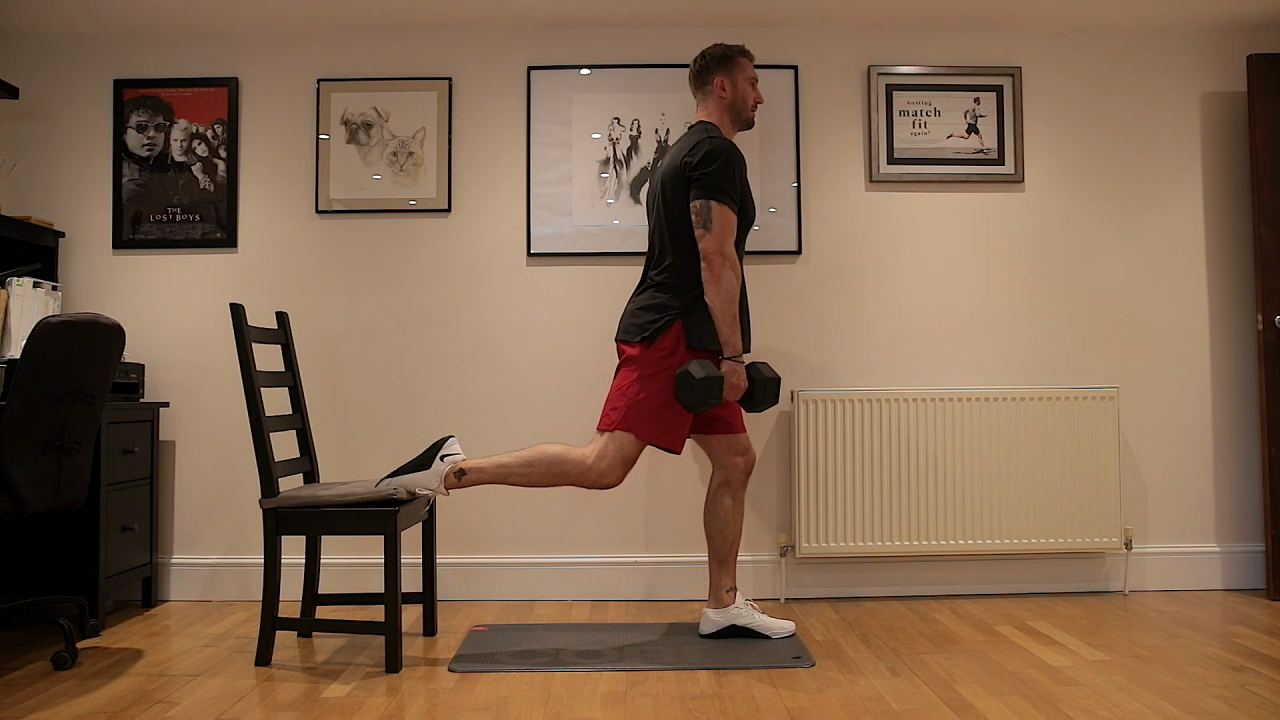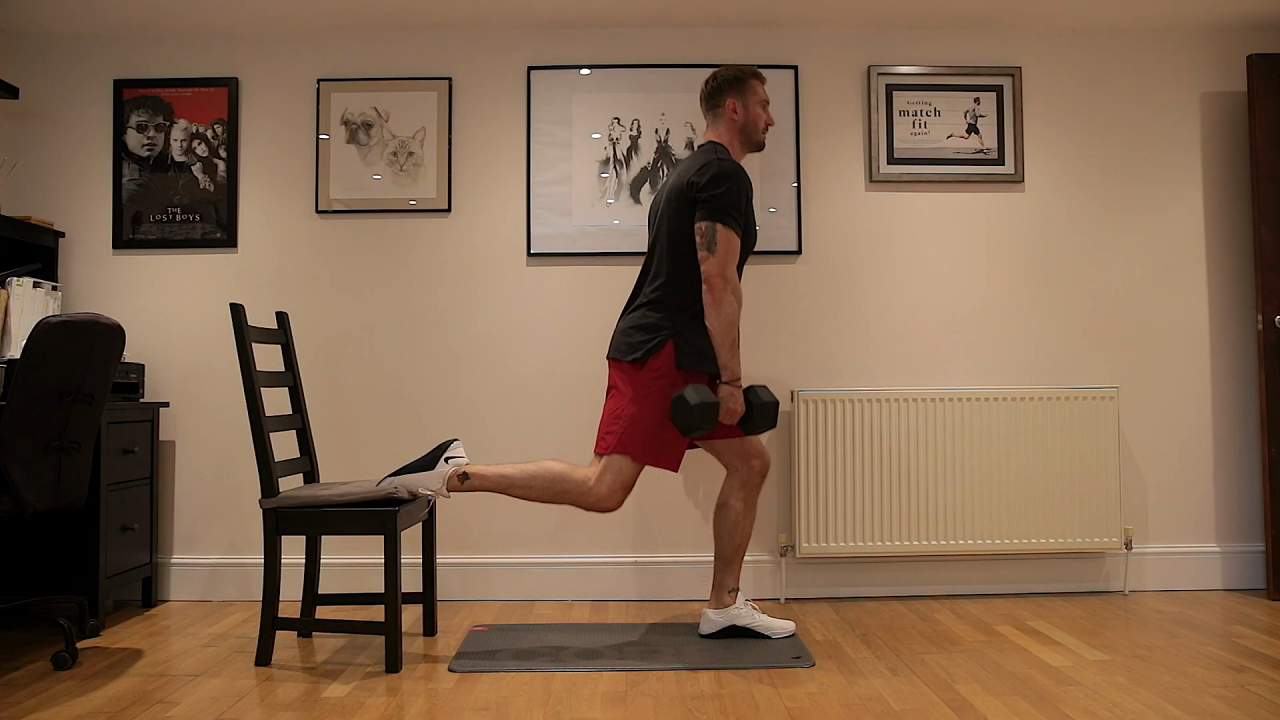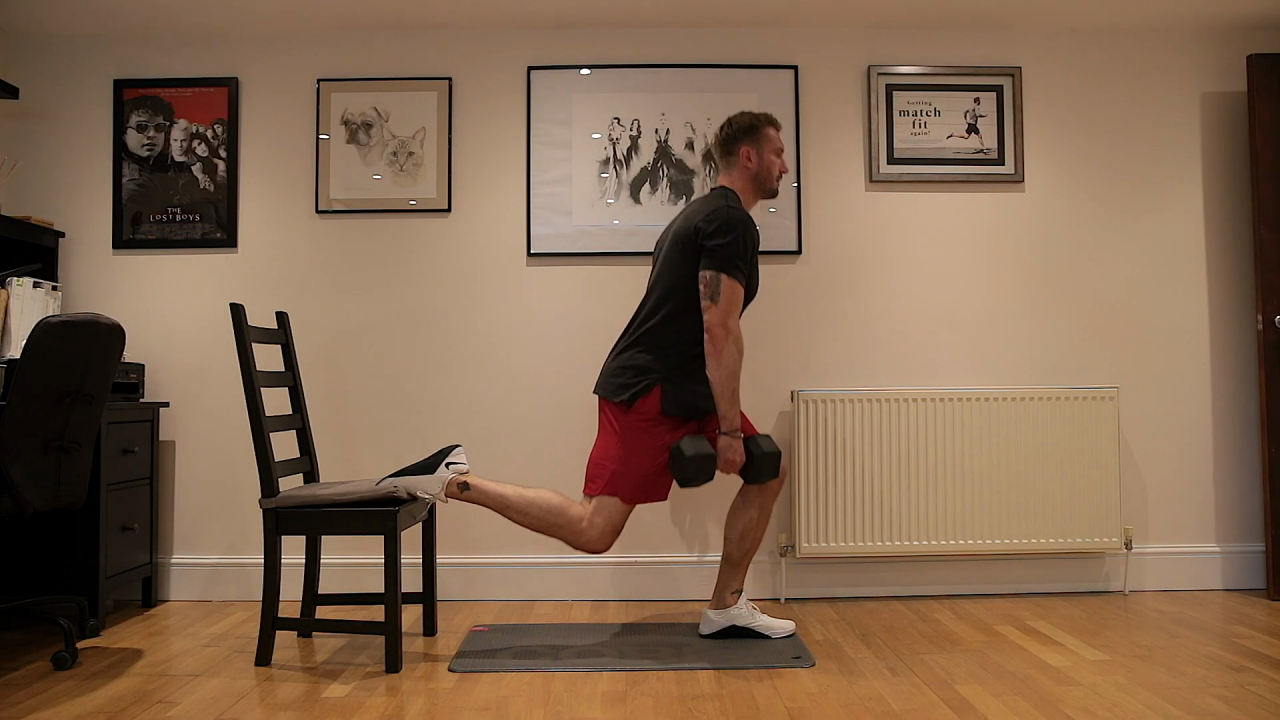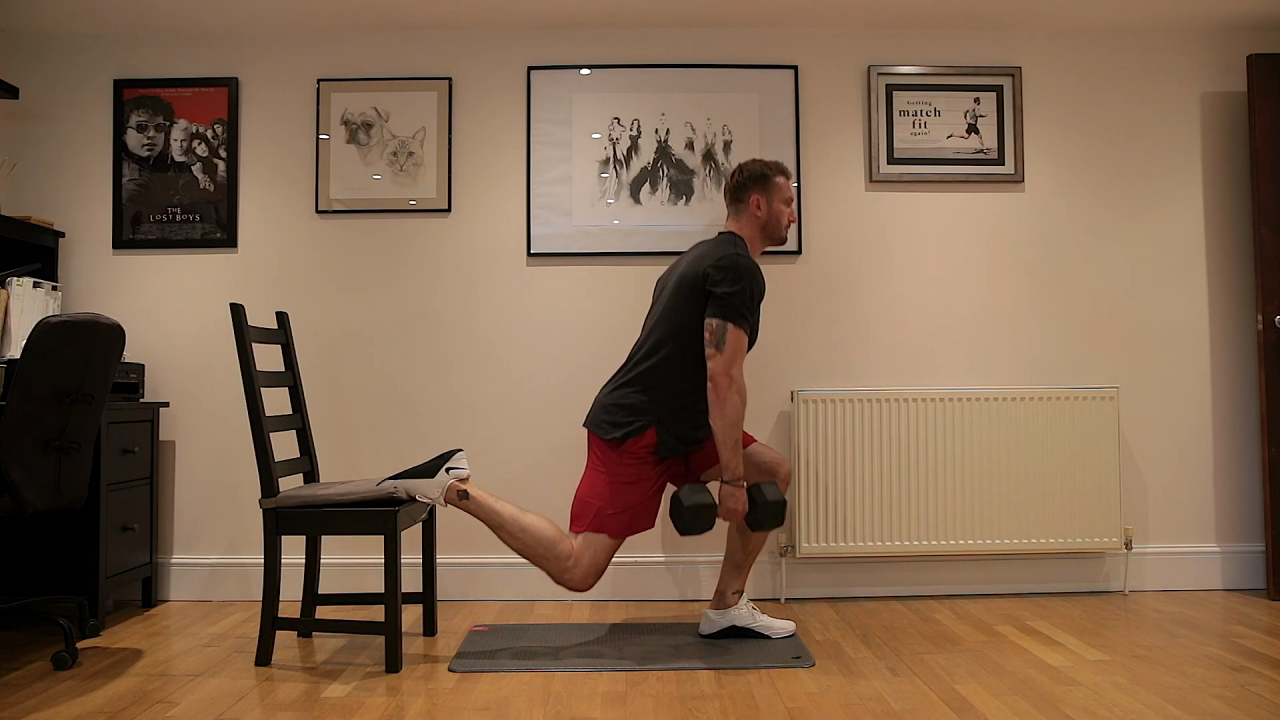
dt=0.3s
person 1, frame 1
left shoulder: (687, 152)
right shoulder: (717, 153)
right elbow: (716, 258)
right wrist: (733, 354)
left hip: (681, 336)
right hip: (673, 335)
left knee: (736, 462)
right knee: (603, 464)
left ankle: (723, 607)
right ankle: (451, 470)
person 1, frame 2
left shoulder: (695, 171)
right shoulder: (725, 174)
right elbow: (718, 281)
left wrist: (719, 375)
right wrist: (732, 380)
left hip: (673, 351)
right hip: (662, 352)
left knee: (751, 461)
right knee: (603, 487)
left ankle: (725, 607)
right ankle: (454, 472)
person 1, frame 3
left shoulder: (704, 214)
right shoulder: (732, 222)
right elbow: (720, 331)
right wrist: (730, 429)
left hip: (672, 388)
right hip: (649, 391)
right knee: (592, 529)
left ankle: (726, 608)
right ankle: (455, 480)
person 1, frame 4
left shoulder: (704, 256)
right shoulder: (738, 269)
right elbow: (722, 378)
right wrist: (733, 482)
left hip: (664, 422)
right hip: (637, 429)
left knee: (775, 471)
right knee: (575, 568)
left ankle: (727, 608)
right ankle: (458, 488)
